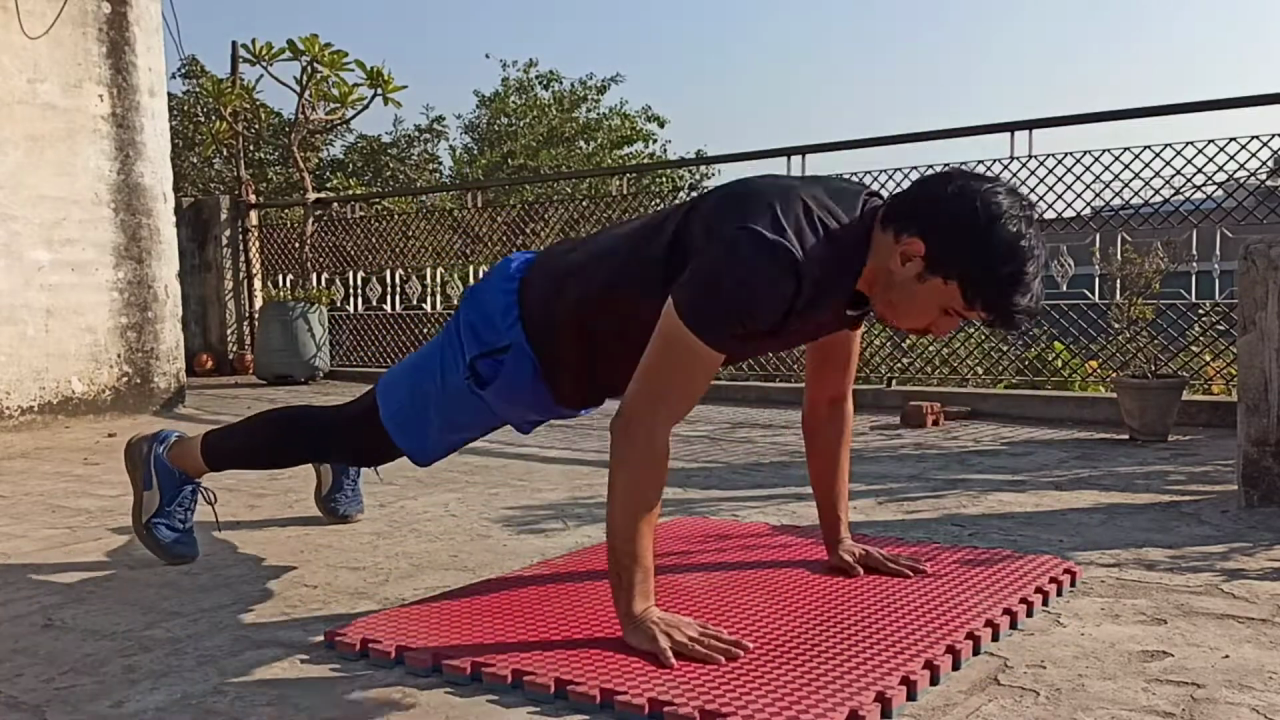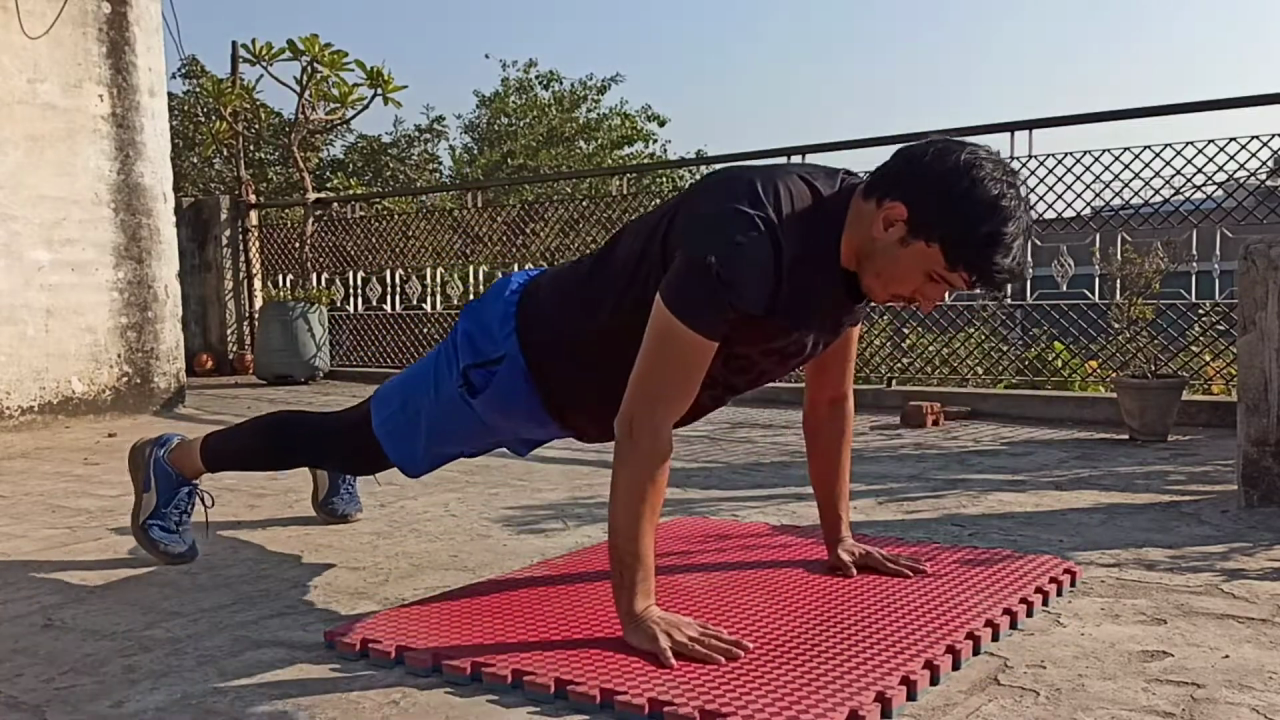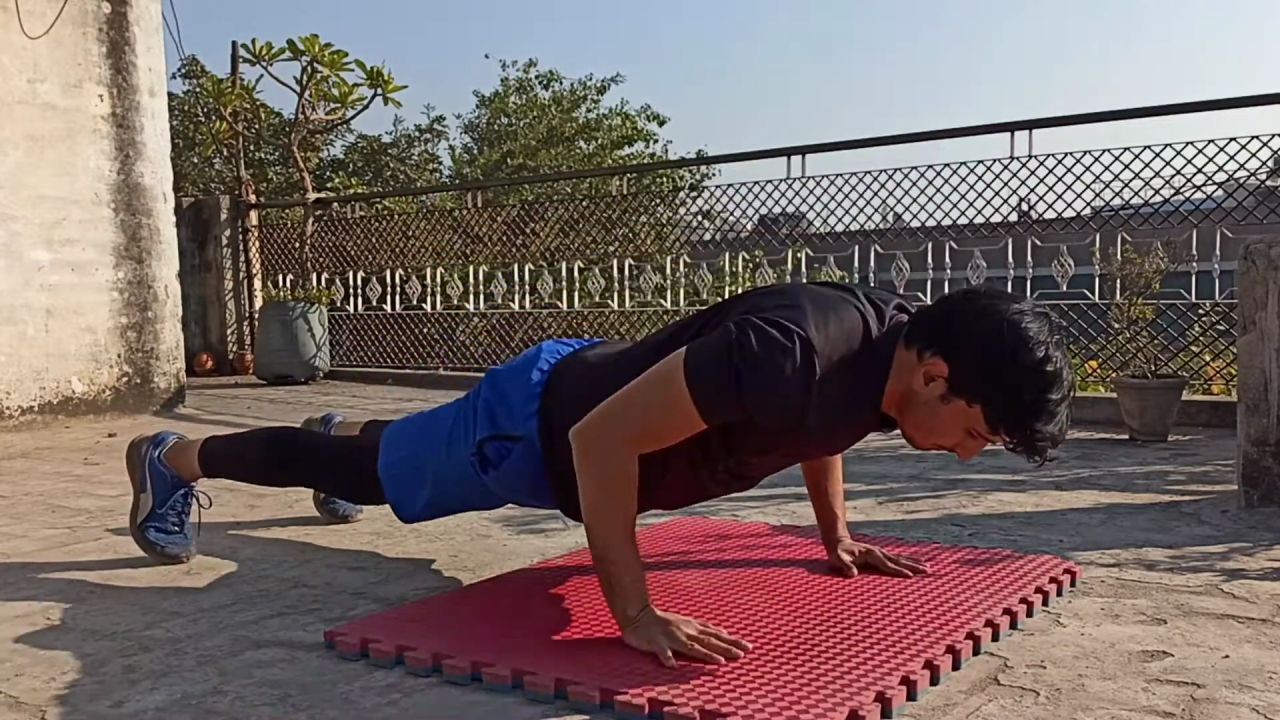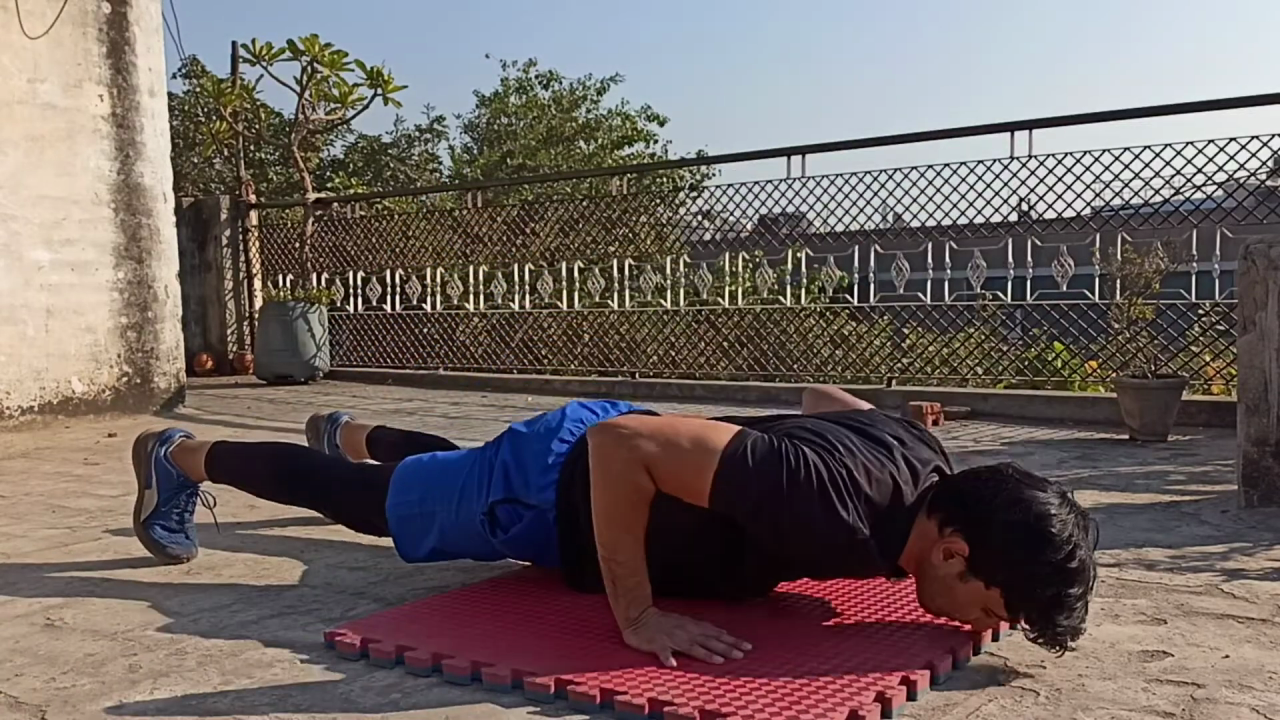
dt=0.3s
person 1, frame 1
left shoulder: (860, 252)
right shoulder: (764, 250)
left elbow: (828, 394)
right elbow: (641, 426)
left wrist: (837, 539)
right wrist: (634, 607)
left hip: (583, 343)
right hip: (522, 326)
right knee: (365, 431)
left ankle: (338, 475)
right ankle: (171, 458)
person 1, frame 2
left shoulder: (852, 251)
right shoulder: (744, 234)
left elbow: (830, 396)
right elbow: (645, 427)
left wrist: (837, 539)
right wrist: (634, 608)
left hip: (571, 379)
right hip: (518, 352)
right knee: (361, 442)
left ankle: (334, 473)
right ankle: (174, 460)
person 1, frame 3
left shoulder: (884, 345)
right shoulder: (798, 357)
right elbow: (600, 437)
left wrist: (835, 533)
right wrist: (634, 610)
left hip: (590, 391)
right hip: (538, 423)
left knee: (404, 442)
right knee: (357, 471)
left ankle: (338, 423)
right ankle: (174, 456)
person 1, frame 4
left shoulder: (920, 467)
right shoulder: (831, 502)
left elbow: (826, 399)
right elbow: (621, 446)
left wrist: (854, 561)
right wrist: (635, 613)
left hip: (597, 450)
right hip: (555, 489)
left knee: (448, 461)
right knee: (360, 501)
left ankle: (348, 434)
right ankle: (181, 455)
